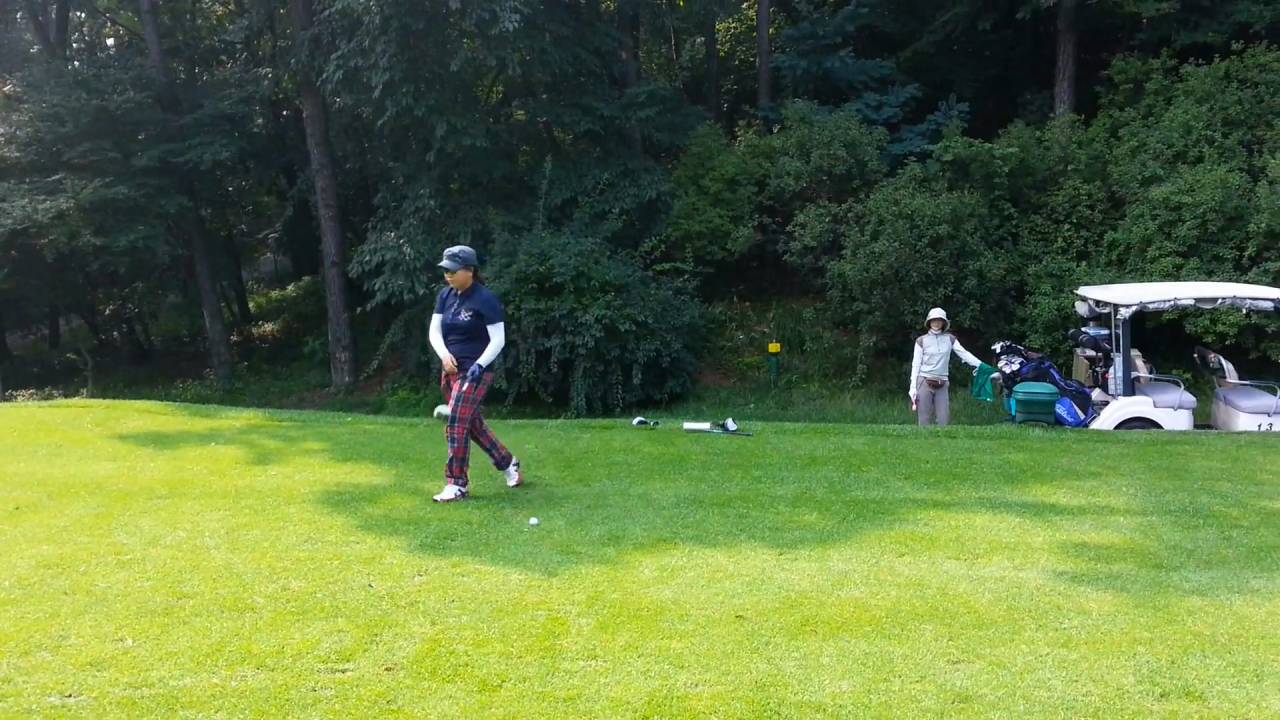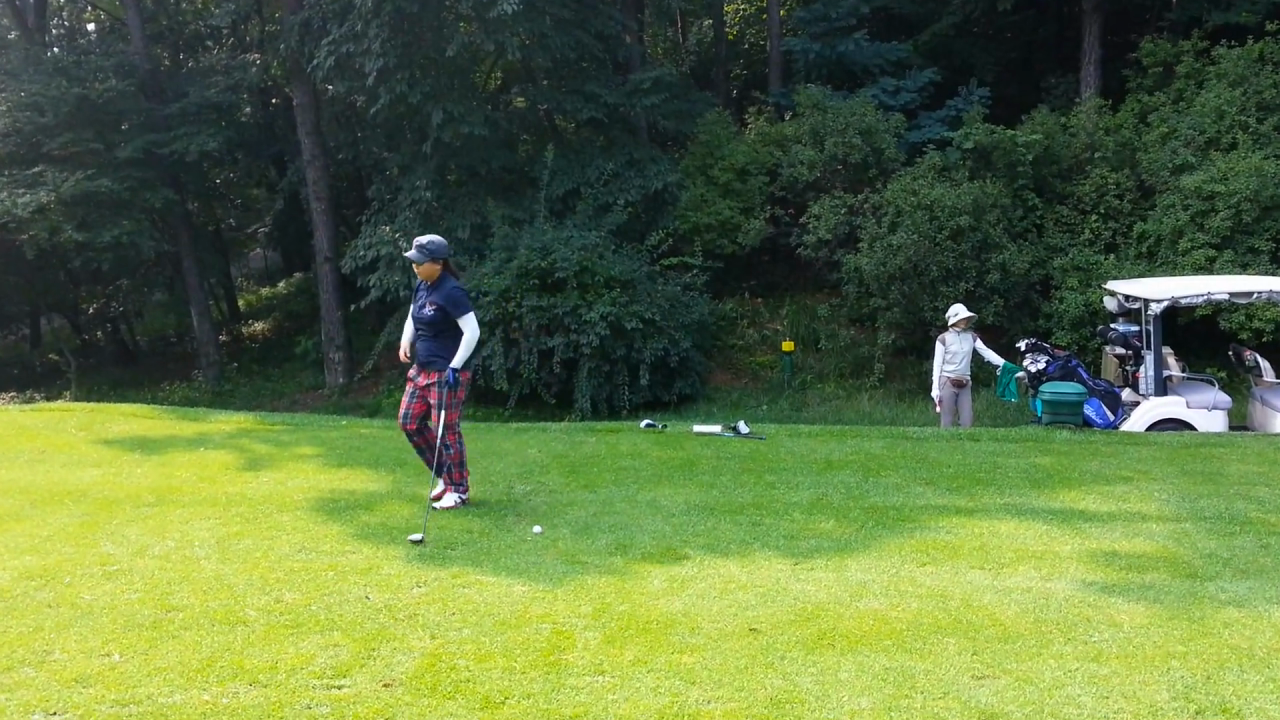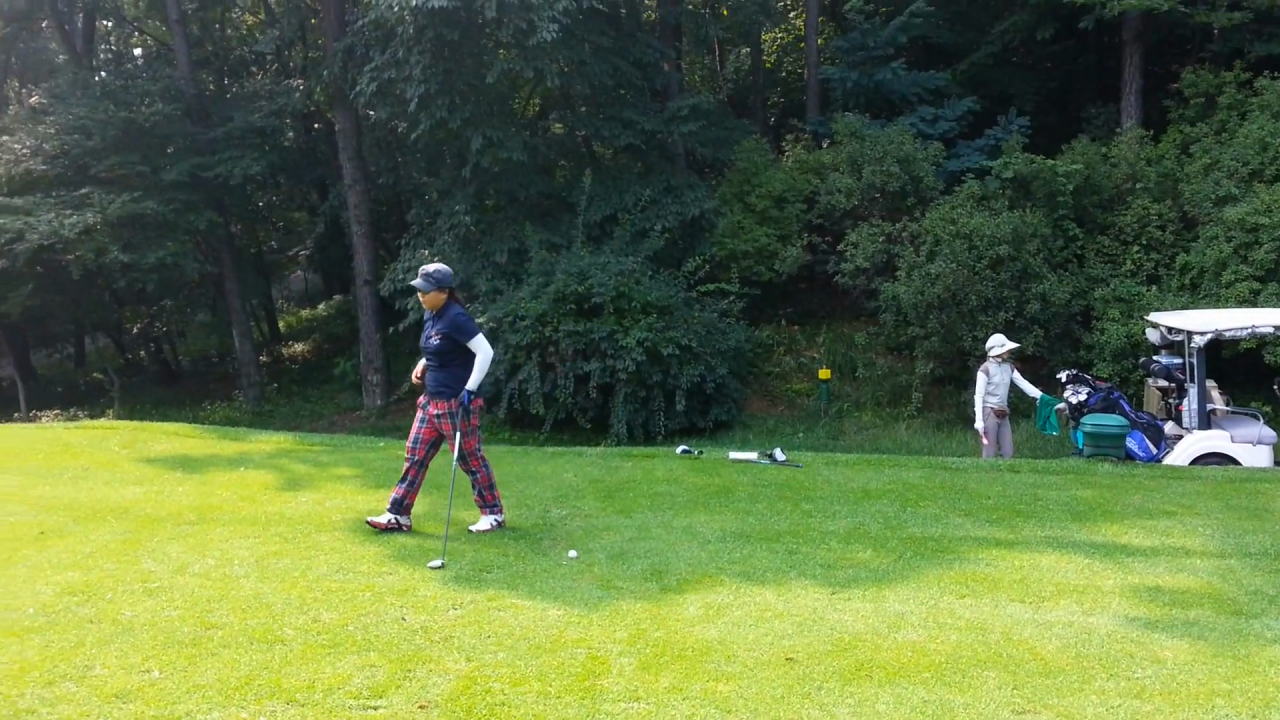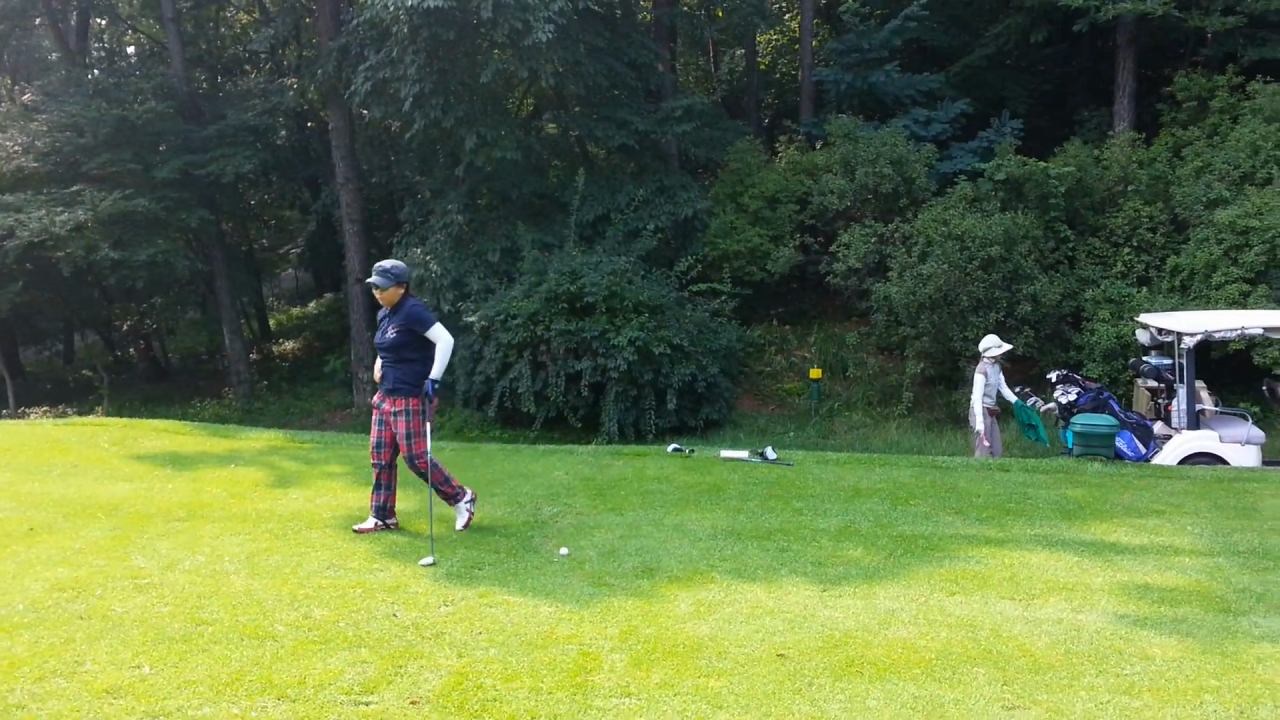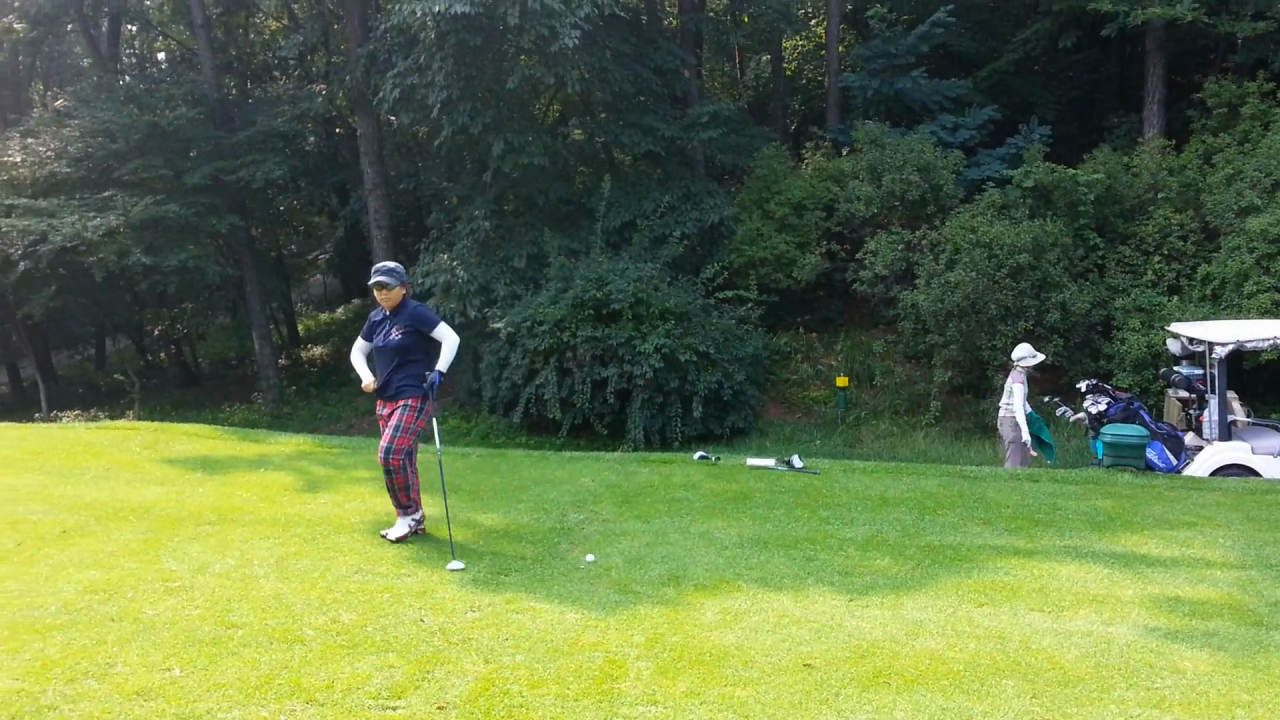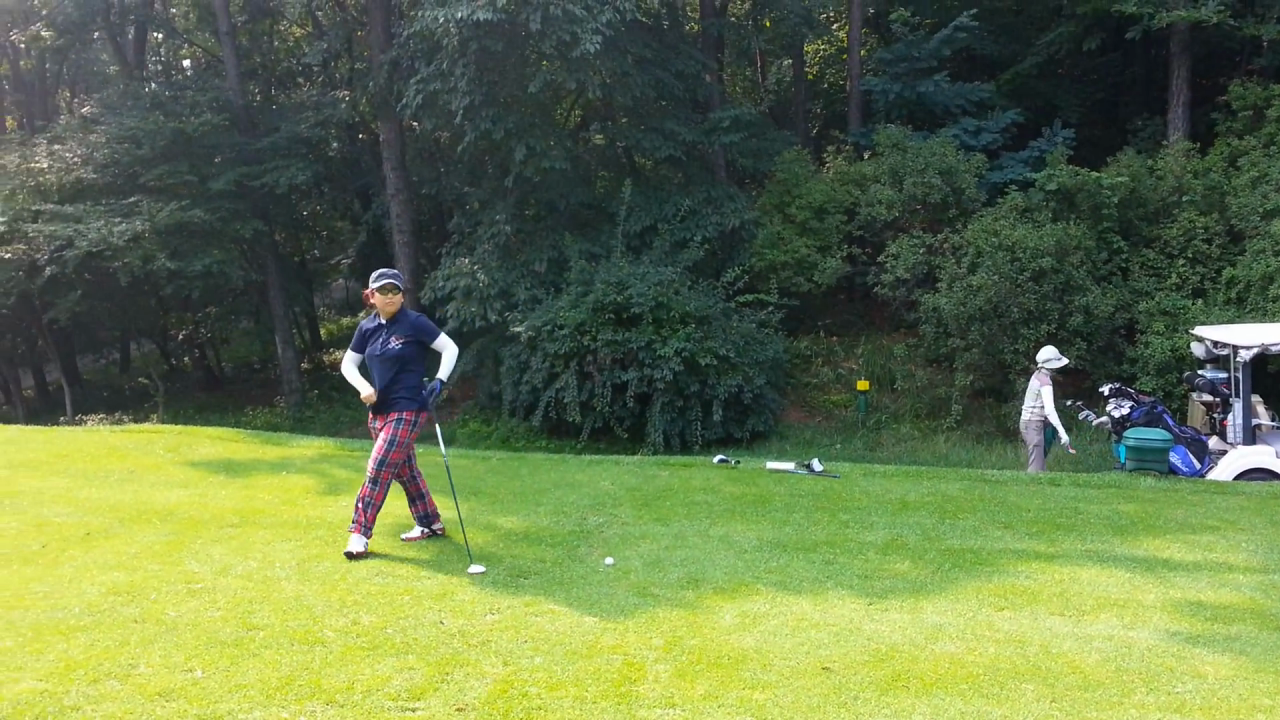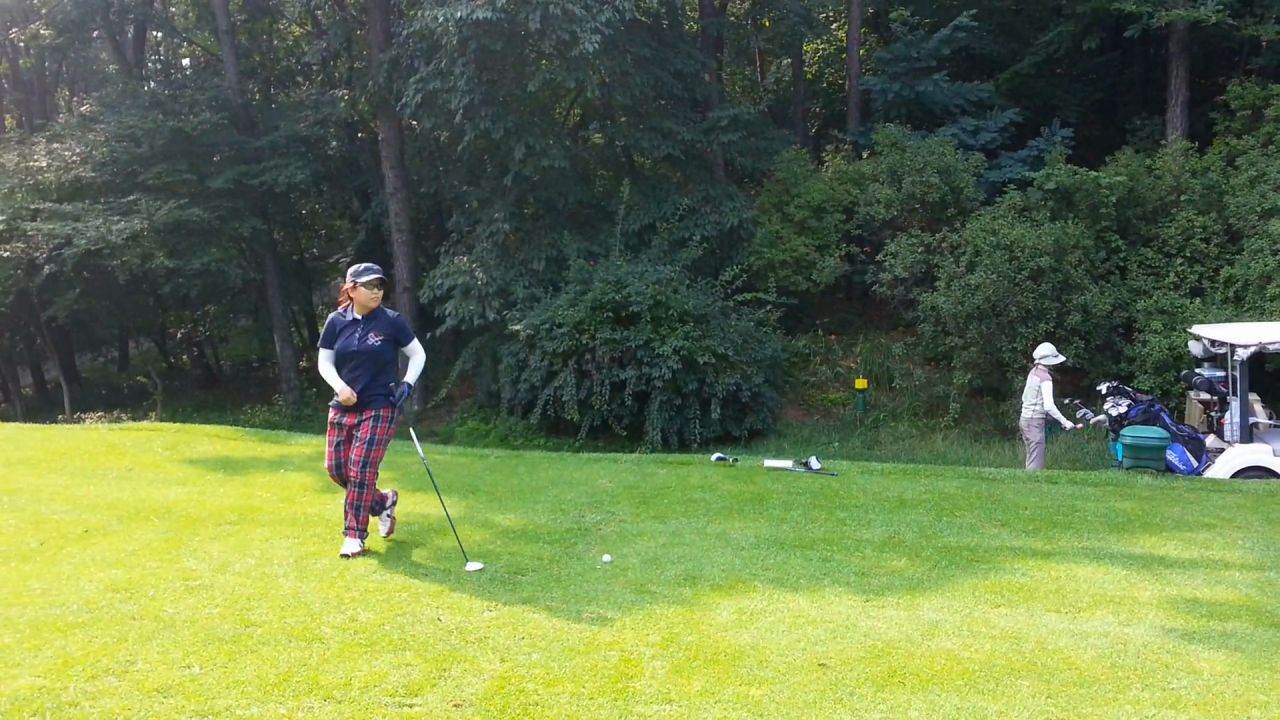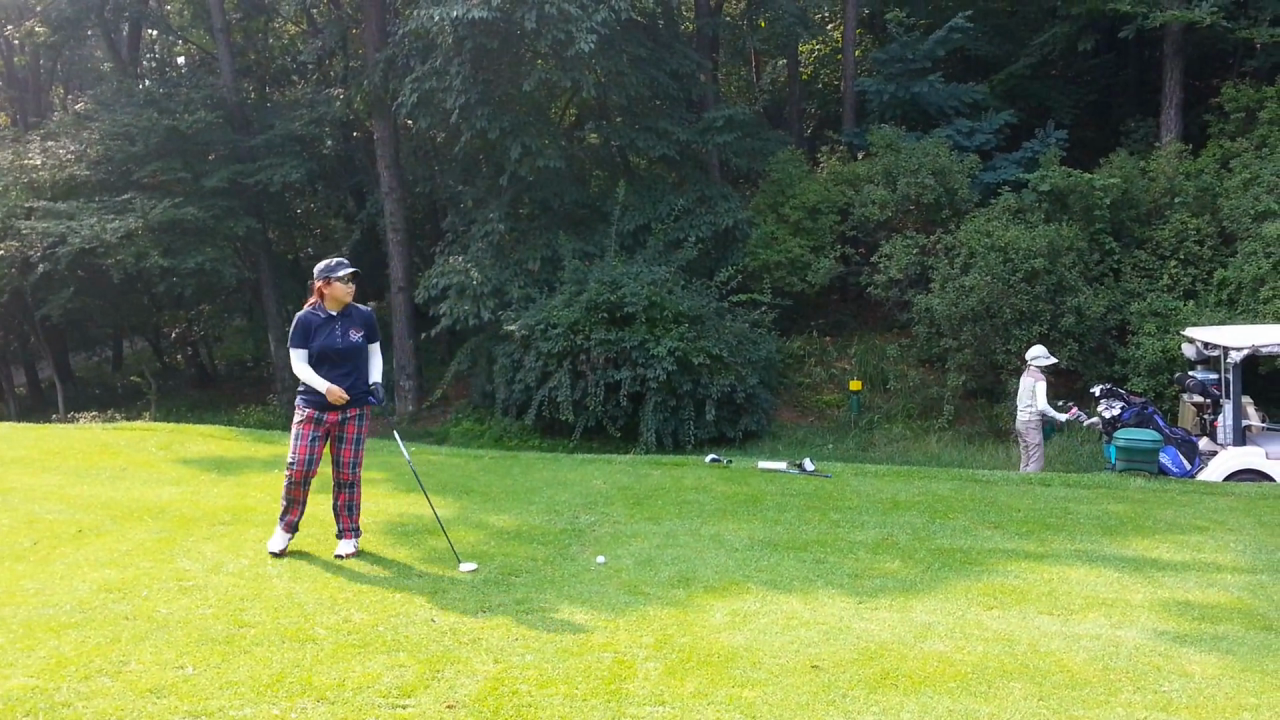
dt=0.2s
person 1, frame 1
left shoulder: (486, 299)
right shoulder: (445, 295)
left elbow: (498, 340)
right elbow: (434, 331)
left wrist: (478, 366)
right wrist: (444, 355)
left hip: (475, 372)
right hip: (451, 372)
left knee: (456, 424)
right knee: (472, 425)
left ankle: (457, 484)
right ankle: (507, 462)
person 1, frame 2
left shoulder: (451, 291)
right shoulder: (421, 286)
left elbow: (472, 331)
right elbow: (413, 320)
left wrist: (454, 368)
right wrist: (406, 342)
left hip: (446, 372)
right hip: (421, 368)
left knee: (447, 430)
right knee: (410, 423)
left ankle: (458, 490)
right ankle: (446, 475)
person 1, frame 3
left shoulder: (456, 318)
right shoulder: (431, 315)
left elbow: (485, 352)
left wrist: (470, 390)
right wrist: (422, 365)
left hip: (456, 401)
right hip: (431, 399)
left knee: (469, 458)
right knee: (415, 455)
left ankle: (493, 513)
right ankle: (398, 515)
person 1, frame 4
left shoulder: (413, 311)
right shoulder: (384, 314)
left elbow: (446, 340)
left wrist: (433, 379)
right wrist: (379, 364)
left hip: (413, 398)
right hip: (386, 397)
left knee: (416, 458)
right knee: (380, 457)
left ankle: (461, 498)
right ankle: (383, 516)
person 1, frame 5
left shoulder: (416, 313)
right shoulder: (376, 318)
left elbow: (451, 339)
right elbow: (357, 352)
left wrist: (438, 373)
right wrist: (366, 375)
left hip: (413, 398)
right hip: (386, 400)
left knee: (393, 454)
right knee: (398, 457)
left ankle: (410, 512)
right ankle: (412, 519)
person 1, frame 6
left shoulder: (415, 323)
right shoulder: (367, 327)
left elbow: (450, 349)
right elbow: (348, 363)
left wrist: (439, 381)
right wrist: (363, 387)
left hip: (407, 411)
right hip: (379, 411)
left knee: (379, 469)
right knee: (404, 469)
left ankle: (360, 533)
right ankle: (430, 522)
person 1, frame 7
left shoulder: (391, 321)
right shoulder: (336, 322)
left elbow: (418, 354)
right elbow: (324, 362)
left wrist: (407, 384)
right wrist: (340, 386)
left hip: (378, 409)
right hip: (342, 408)
left knee: (360, 471)
right knee: (336, 469)
left ankle: (355, 534)
right ankle: (382, 502)
person 1, frame 8
left shoulder: (364, 316)
right shoulder: (306, 319)
left elbow: (374, 354)
right elbow: (299, 364)
left wrist: (375, 383)
right wrist: (325, 387)
left hip: (353, 409)
right hip: (312, 406)
left knee: (347, 473)
right knee: (299, 469)
left ankle: (348, 535)
right ankle: (286, 527)
